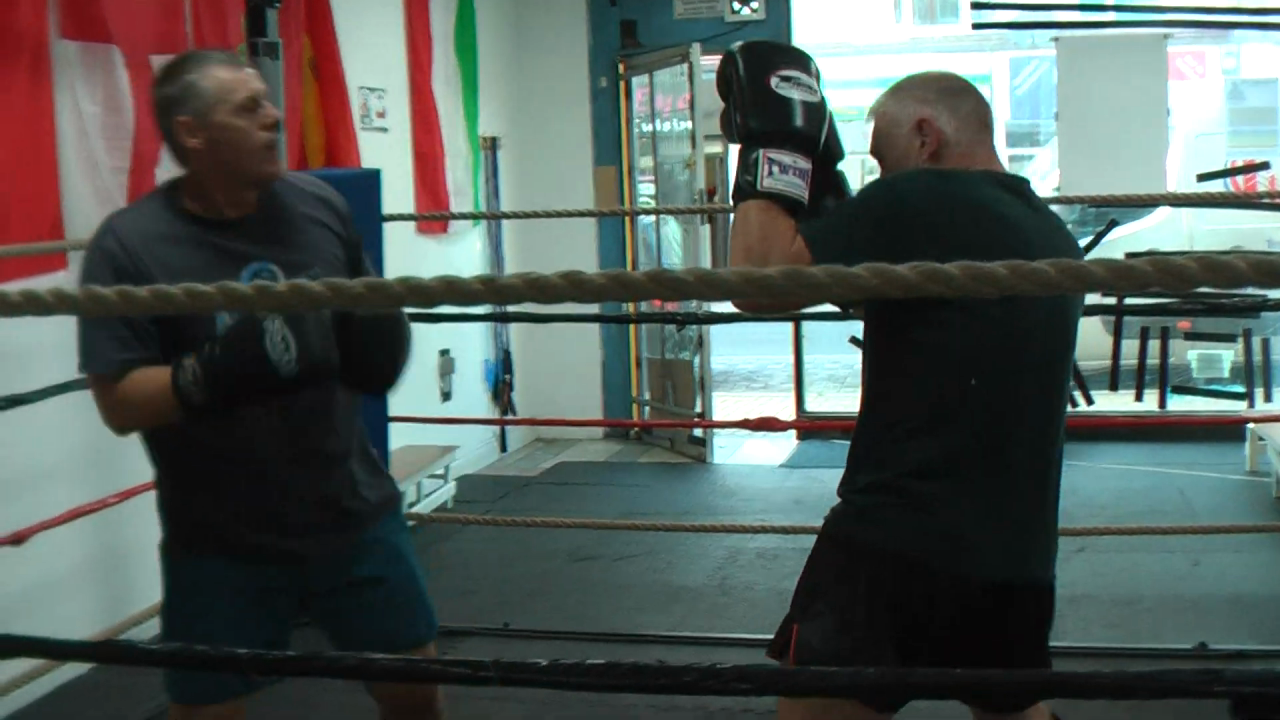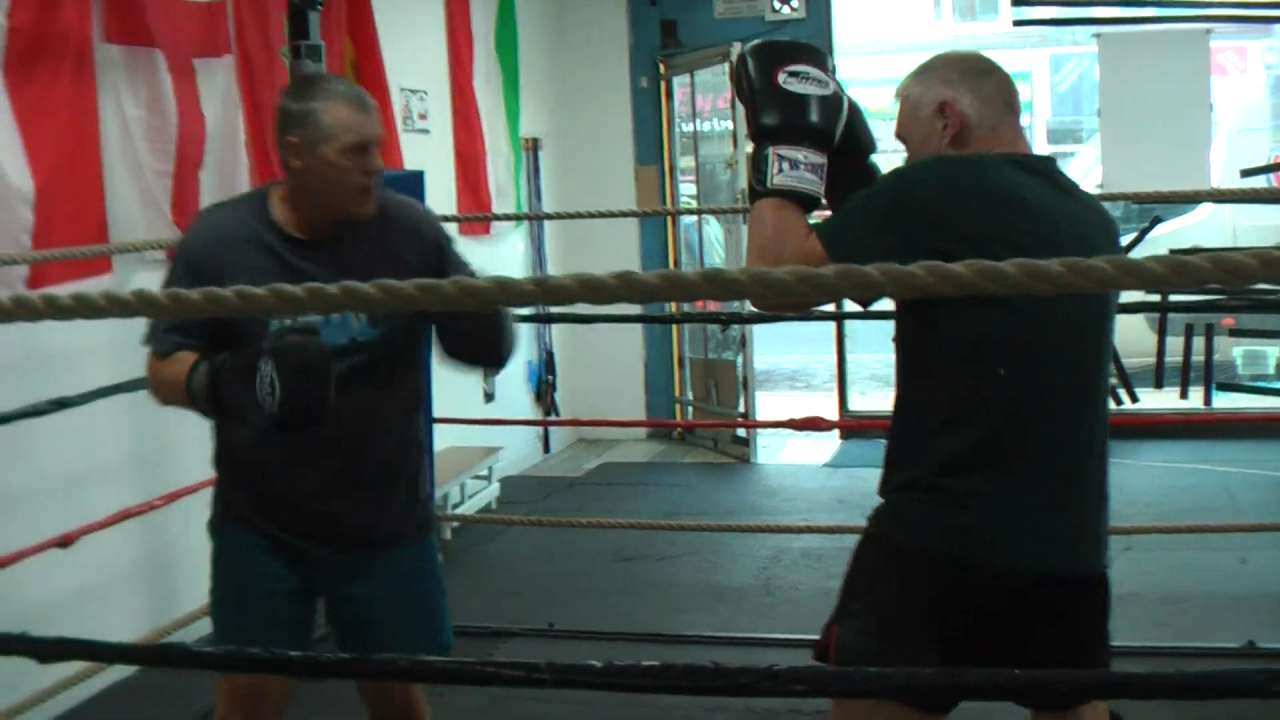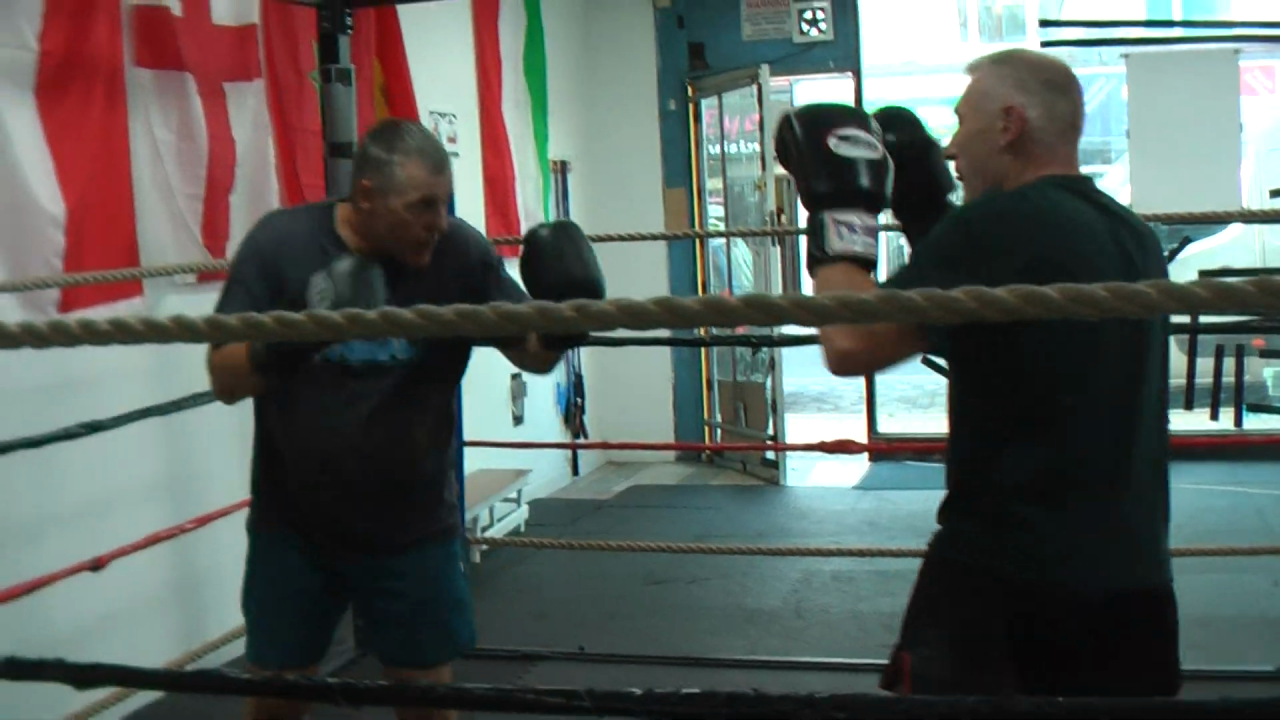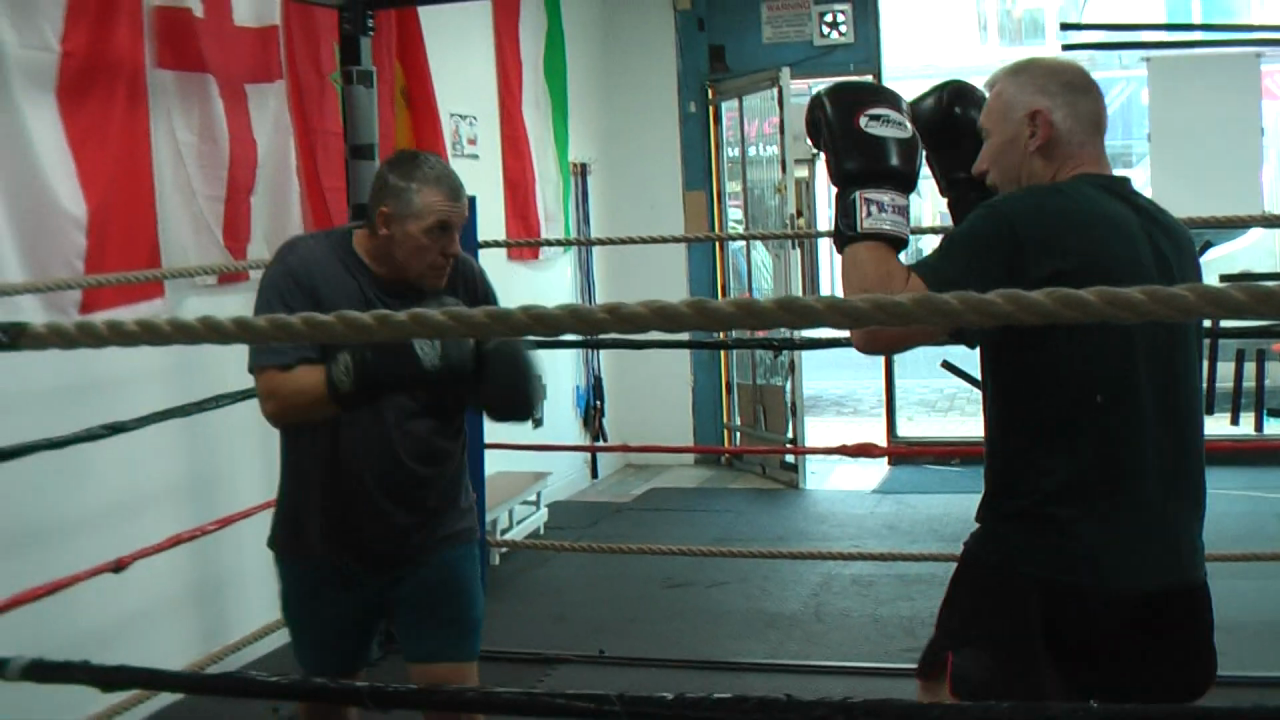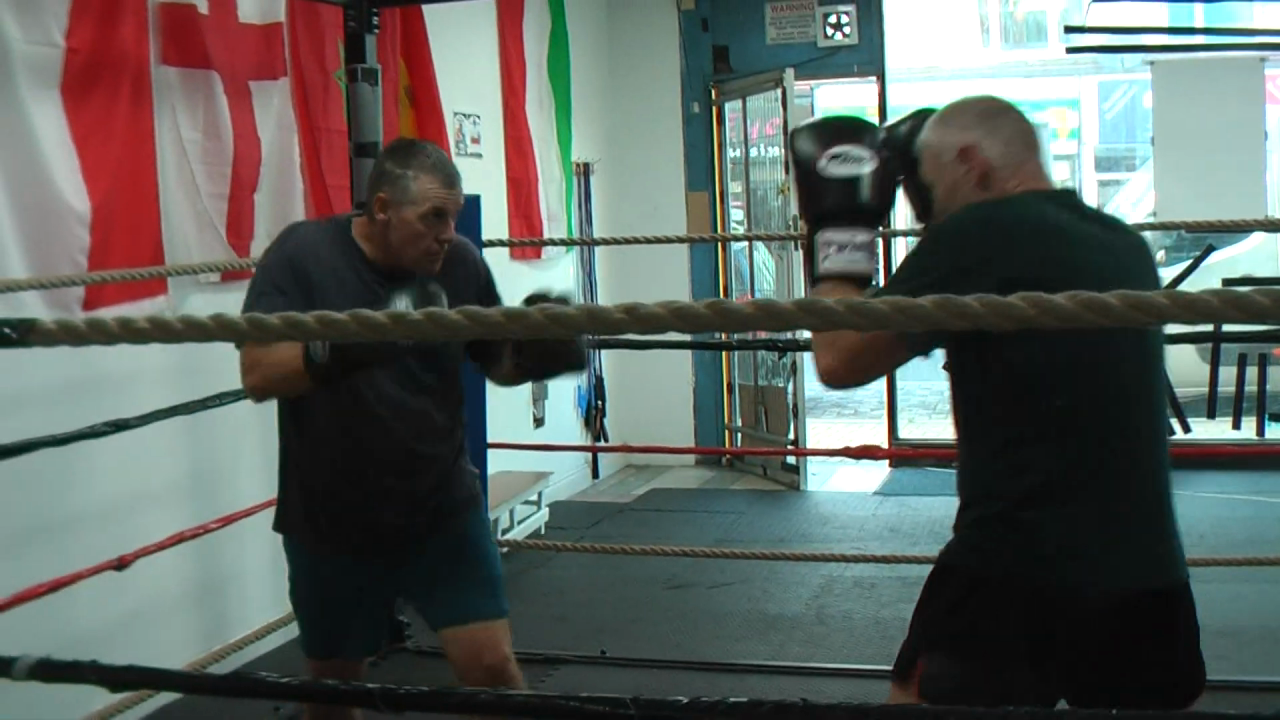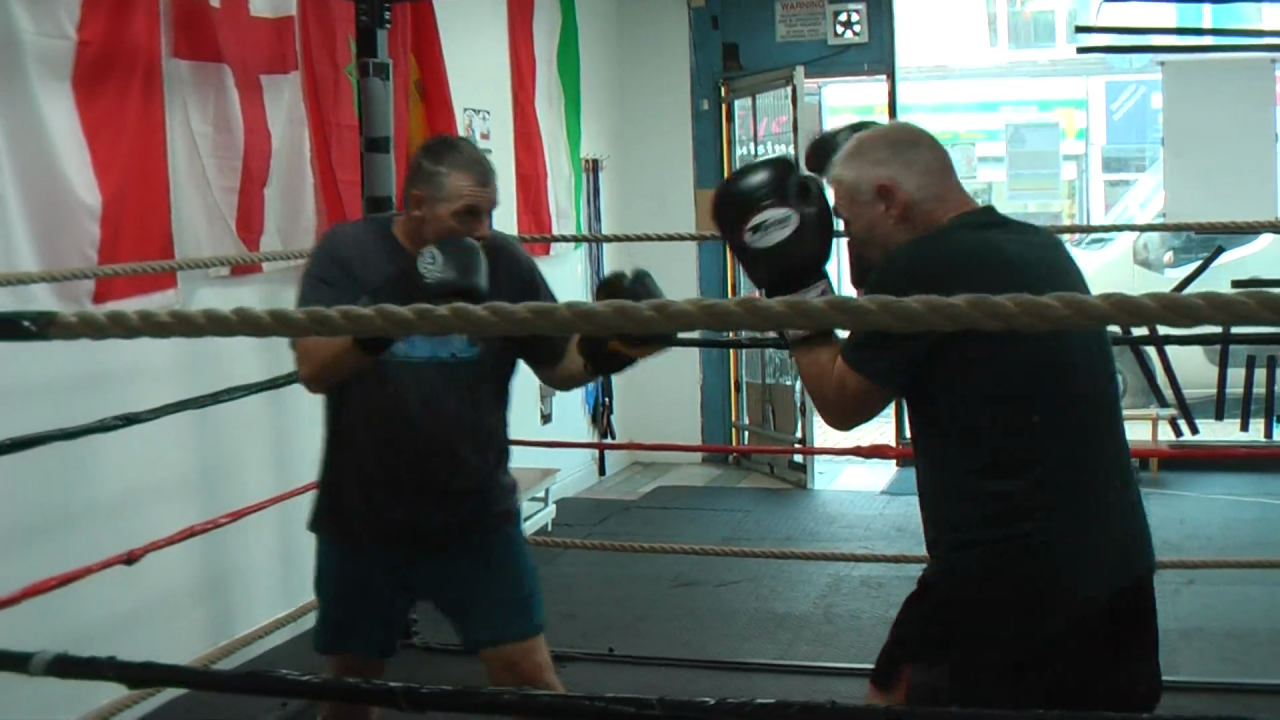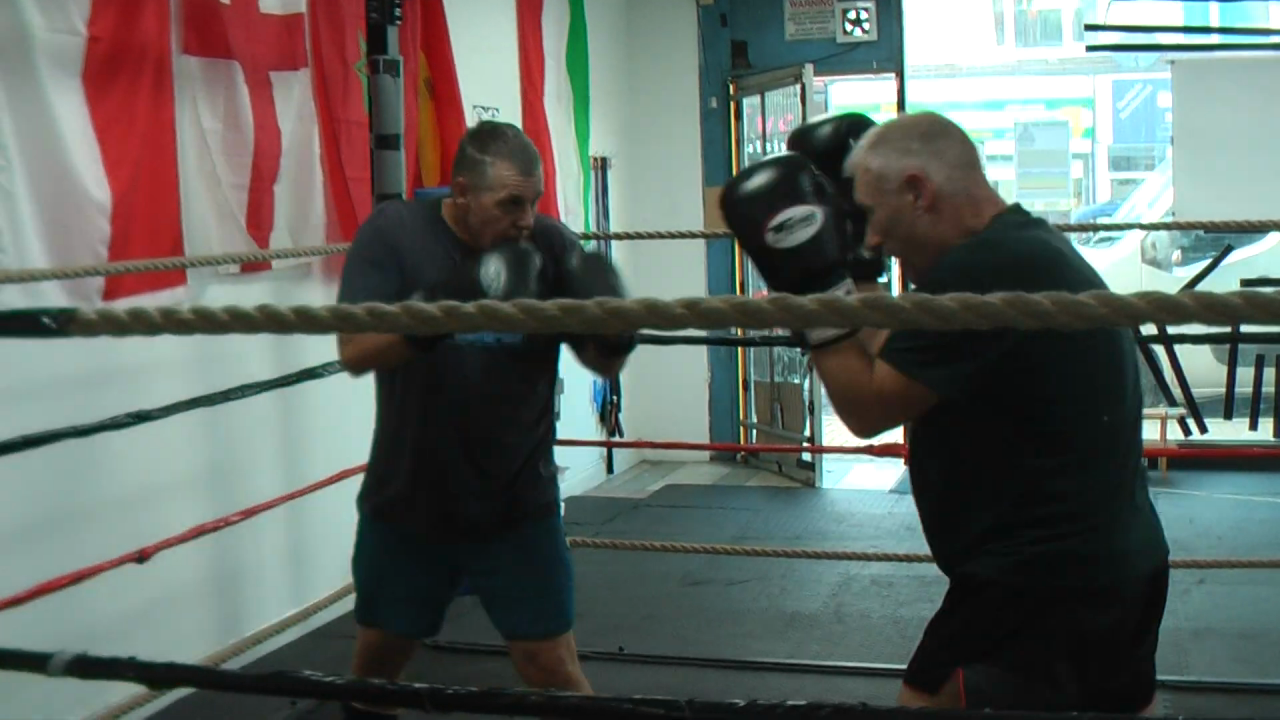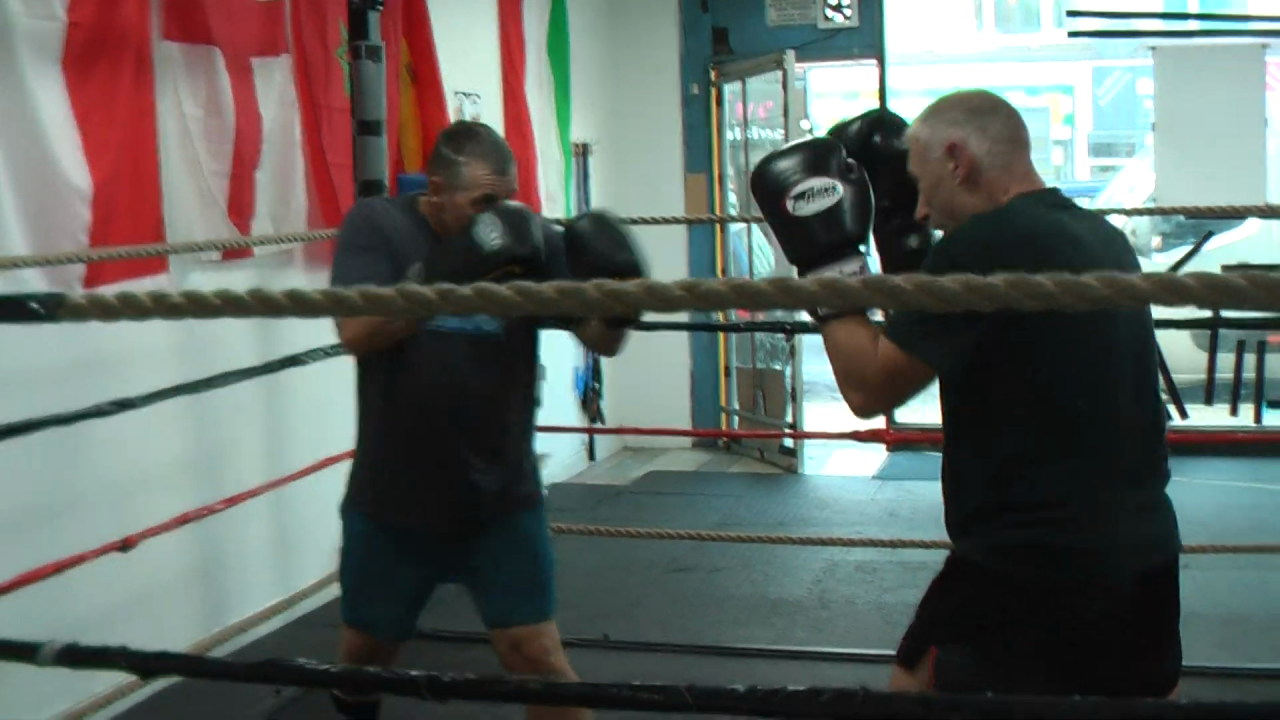
dt=0.2s
person 1, frame 1
left shoulder: (921, 204)
right shoulder: (1051, 237)
left wrist: (769, 146)
right wrist: (821, 186)
left hip: (899, 547)
right hip: (1019, 555)
person 1, frame 2
left shoulder: (942, 191)
right shoulder: (1089, 220)
left elbow: (780, 278)
left wrist: (785, 145)
right wrist: (852, 184)
left hip: (944, 542)
person 1, frame 3
left shoulder: (995, 225)
right shoulder: (1133, 239)
left elbow: (851, 345)
left wrist: (838, 208)
right wrist: (924, 209)
left hip: (1003, 567)
right hip: (1130, 566)
person 1, frame 4
left shoulder: (1028, 223)
right shoulder: (1166, 238)
left elbow: (879, 325)
left wrist: (868, 187)
right wrist: (967, 195)
left hip: (1040, 568)
person 1, frame 5
left shoulder: (976, 238)
right shoulder: (1125, 249)
left elbow: (843, 362)
left wrist: (838, 225)
left hip: (1013, 572)
right hip: (1145, 566)
person 1, frame 6
left shoulder: (928, 271)
right shoulder: (1035, 250)
left elbow: (841, 403)
left wrist: (789, 280)
left hip: (1003, 579)
right hip: (1111, 567)
person 1, frame 7
left shoulder: (985, 271)
right shoulder: (1035, 248)
left elbow: (869, 407)
right elbow: (896, 359)
left wrist: (810, 280)
right wrist: (852, 267)
left hip: (1037, 581)
right hip: (1122, 563)
person 1, frame 8
left shoulder: (984, 245)
right shoulder: (1101, 242)
left elbow: (872, 386)
left wrist: (825, 258)
right wrist: (901, 235)
left hip: (1030, 566)
right hip: (1139, 552)
person 2, frame 1
left shoulder: (316, 205)
right shoulder: (131, 247)
left elbow: (364, 313)
right elbow: (118, 400)
left wrist: (377, 337)
right wrist: (220, 374)
left hip: (351, 508)
right hip: (221, 542)
person 2, frame 2
left shoulder: (408, 229)
right shoulder: (218, 240)
left elbow: (468, 330)
right elbow: (164, 368)
left wrist: (482, 329)
right wrist: (230, 384)
left hip: (385, 518)
right hip: (260, 523)
person 2, frame 3
left shoulder: (460, 253)
right shoulder: (280, 242)
left elbow: (531, 350)
right elbow: (224, 376)
left wrist: (562, 305)
right wrist: (294, 331)
left hip: (412, 528)
right hip: (293, 524)
person 2, frame 4
left shoulder: (465, 282)
right shoulder: (304, 268)
left elbow: (485, 387)
right elbow: (277, 396)
left wrist: (511, 384)
right wrist: (376, 365)
left hip: (434, 536)
right hip: (323, 538)
person 2, frame 5
left shoulder: (460, 266)
right shoulder: (301, 255)
left elbow: (502, 361)
right elbow: (257, 374)
left wrist: (540, 352)
right wrist: (353, 343)
left hip: (443, 515)
right hip: (329, 522)
left knee: (489, 666)
person 2, frame 6
left shoulder: (508, 264)
right shoulder: (346, 251)
left elbow: (561, 366)
right elbow: (317, 367)
left wrist: (616, 346)
right wrist: (393, 303)
left hip: (476, 518)
right hip: (360, 520)
left knee: (526, 670)
person 2, frame 7
left shoulder: (550, 243)
right shoulder: (392, 233)
left elbow: (606, 361)
right elbow: (356, 350)
left wrist: (609, 325)
right wrist: (452, 304)
left hip: (516, 506)
right hip: (405, 501)
left knee: (550, 668)
right knee: (379, 652)
person 2, frame 8
left shoulder: (533, 240)
right shoulder: (376, 227)
left elbow: (604, 341)
right elbow: (361, 333)
left wrist: (618, 290)
right wrist: (440, 274)
left hip: (501, 497)
right hip: (391, 496)
left knee: (534, 655)
right knee: (366, 649)
